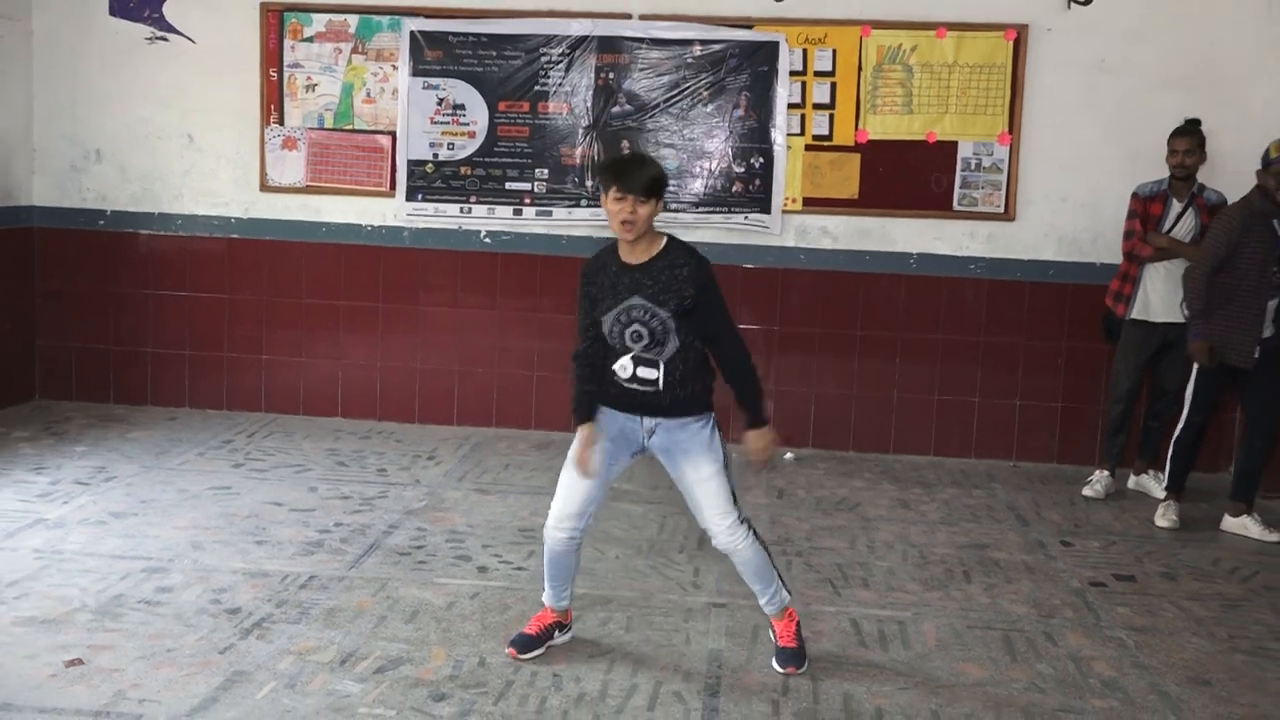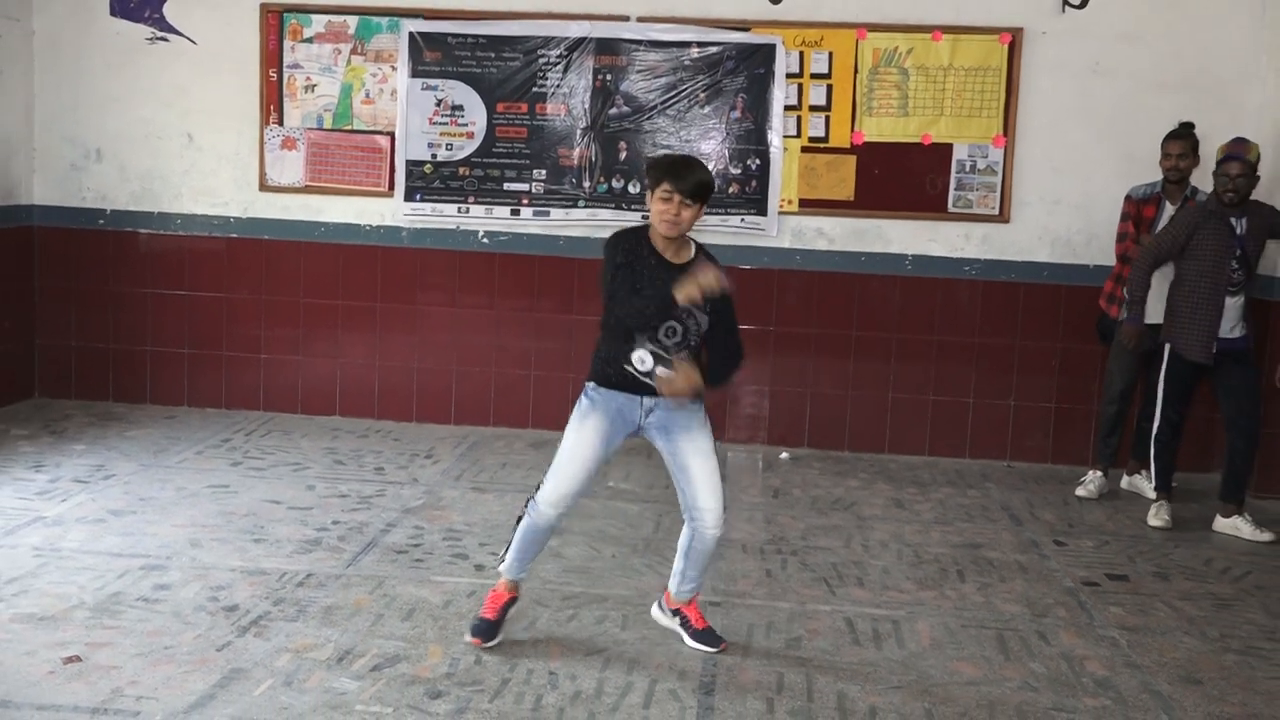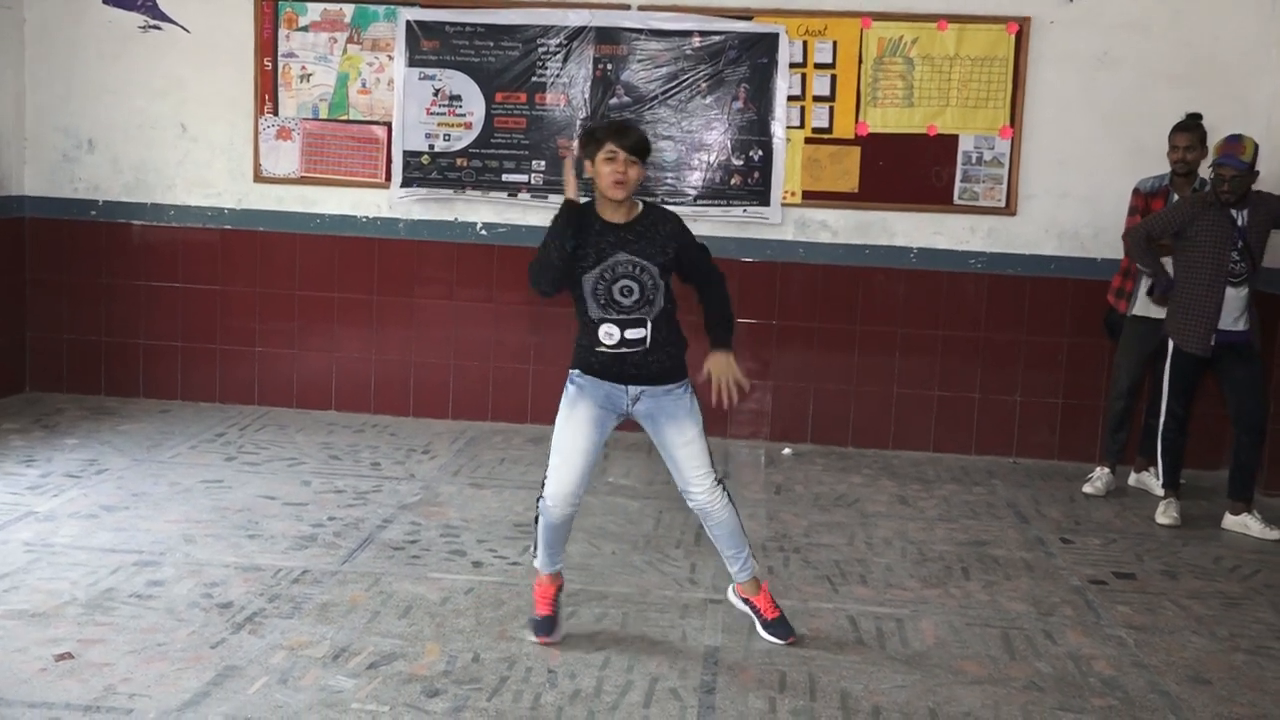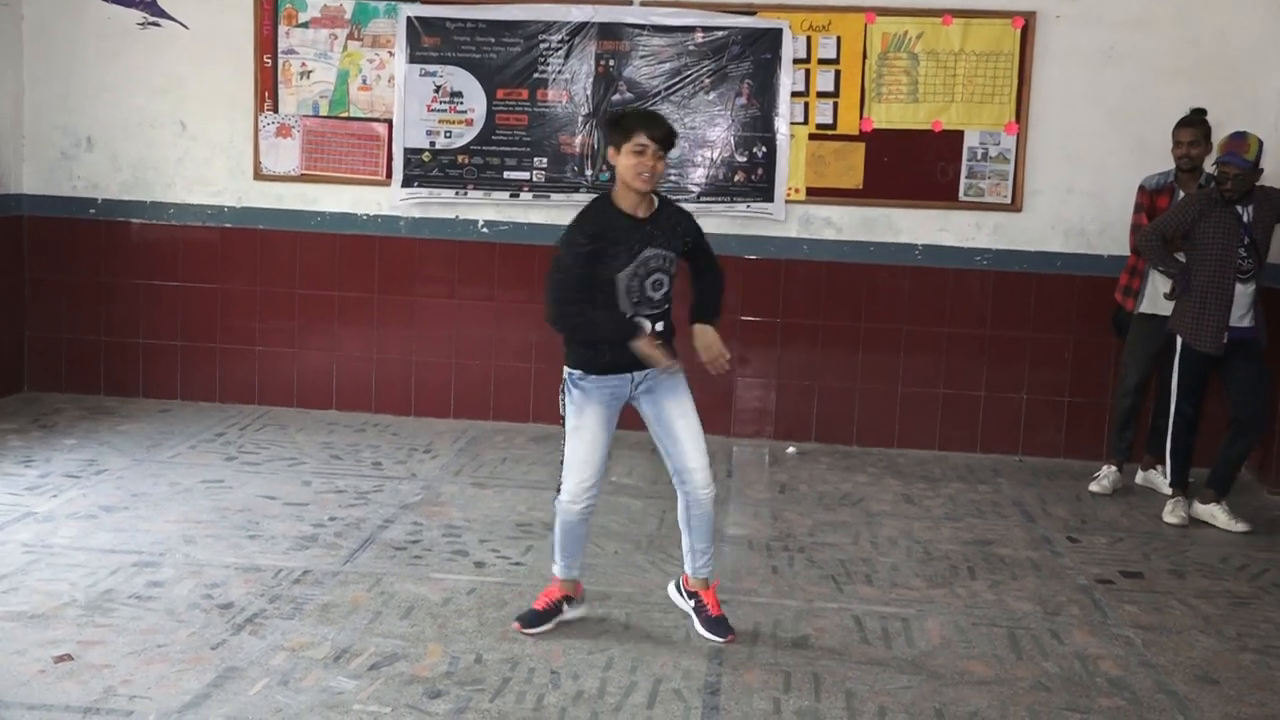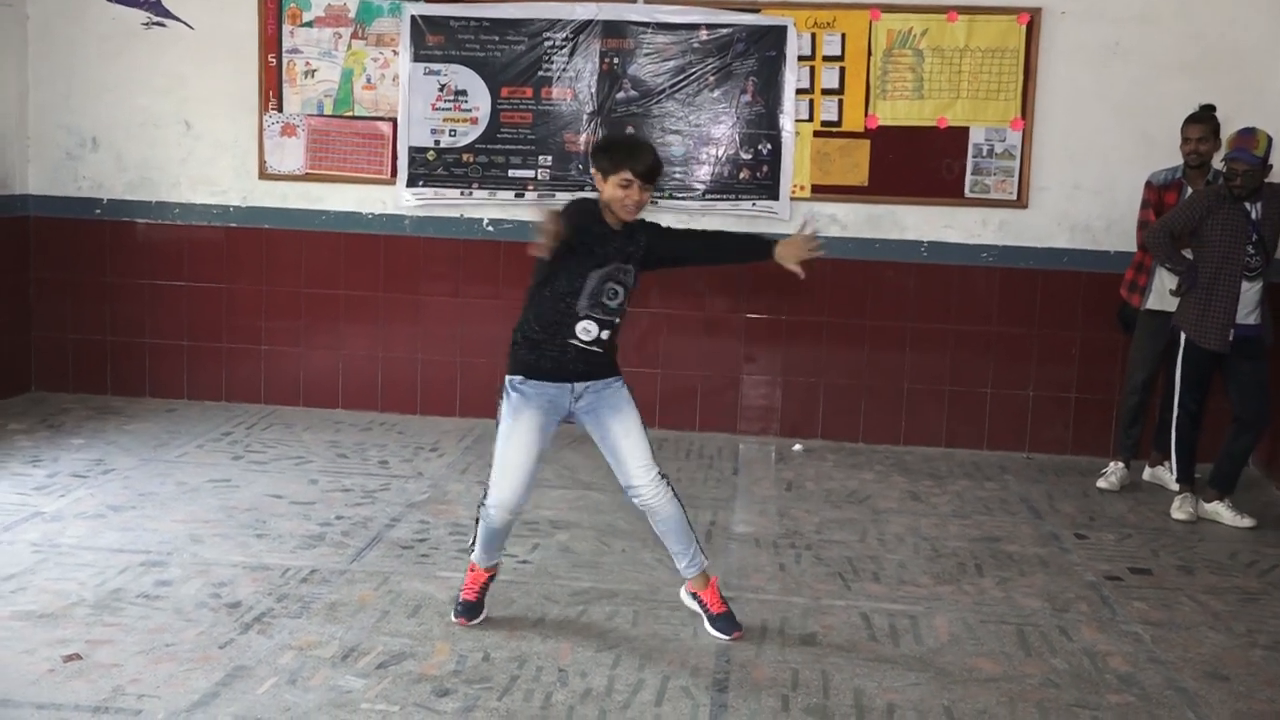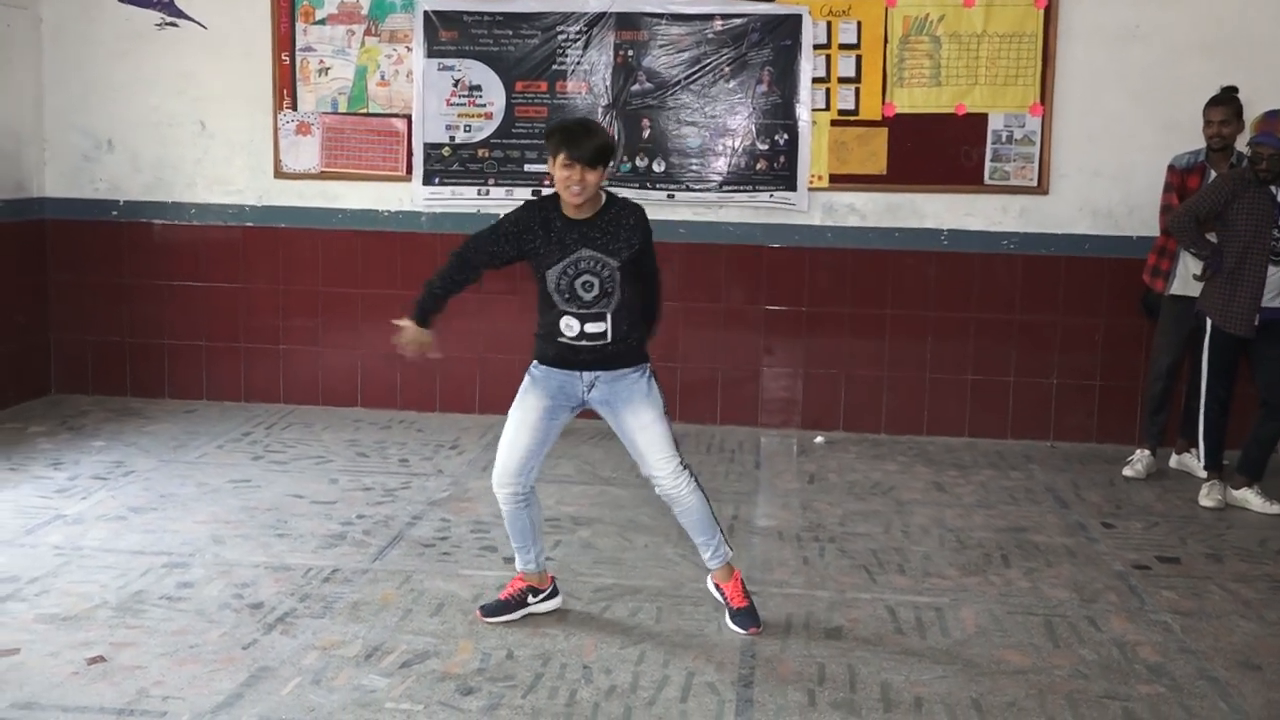
dt=0.4s
person 1, frame 1
left shoulder: (688, 267)
right shoulder: (596, 273)
left elbow: (726, 345)
right elbow: (590, 355)
left wrist: (757, 421)
right wrist: (586, 423)
left hip: (684, 421)
right hip: (611, 415)
left knee: (727, 528)
right knee: (561, 524)
left ankle: (783, 616)
right ankle: (555, 615)
person 1, frame 2
left shoulder: (709, 272)
right shoulder: (624, 247)
left elbow: (727, 351)
right elbow: (625, 316)
left wrist: (698, 375)
right wrist: (678, 294)
left hip: (677, 402)
right hip: (610, 394)
left knee: (708, 517)
right knee: (553, 498)
left ankle: (679, 602)
right ankle: (505, 588)
person 1, frame 3
left shoulder: (666, 226)
right shoulder: (576, 225)
left elbow: (711, 283)
right elbow: (545, 283)
left wrist: (722, 348)
right wrist: (569, 204)
left hip: (665, 387)
right hip: (593, 382)
left knee: (705, 492)
right knee: (559, 495)
left ankle: (750, 589)
right ankle: (548, 580)
person 1, frame 4
left shoulder: (677, 222)
right shoulder: (590, 226)
left elbow: (709, 272)
right elbow: (565, 308)
left wrist: (703, 324)
right wrist: (633, 336)
left hip: (658, 371)
right hip: (592, 375)
left knee: (696, 477)
right knee: (579, 491)
left ankle: (695, 586)
right ankle: (565, 587)
person 1, frame 5
left shoulder: (639, 236)
right shoulder: (581, 215)
left elbow: (698, 246)
right elbow: (564, 228)
left wrist: (774, 250)
right wrist: (552, 235)
left hip: (600, 382)
right hip: (535, 381)
left knee: (647, 486)
right knee: (504, 497)
left ankle: (699, 584)
right ankle: (482, 568)
person 1, frame 6
left shoulder: (630, 219)
right shoulder: (532, 221)
right elbow: (470, 257)
left wrist: (640, 333)
right wrist: (421, 318)
left hip: (623, 372)
right hip: (553, 372)
left knee: (671, 477)
right knee: (509, 478)
left ankle: (725, 576)
right ankle: (535, 580)
person 2, frame 1
right shoulder: (1238, 217)
right elbow: (1198, 272)
right wrist: (1198, 329)
right hip: (1219, 342)
right knee: (1195, 419)
left ankle: (1238, 512)
right ankle: (1171, 498)
person 2, frame 2
right shoulder: (1194, 218)
right elbow: (1145, 260)
right wrist: (1134, 315)
left hip: (1235, 344)
right hip: (1186, 338)
left knee: (1246, 427)
right knee: (1169, 420)
left ankle: (1230, 512)
right ankle: (1161, 499)
person 2, frame 3
right shoulder: (1192, 208)
right elbow: (1136, 235)
right wrist: (1161, 277)
left hip: (1240, 336)
right hip: (1189, 331)
right knee: (1174, 415)
left ankle: (1240, 509)
right ankle: (1170, 496)
person 2, frame 4
right shoulder: (1198, 205)
right elbow: (1148, 239)
right wrist: (1179, 273)
left hip: (1245, 333)
right hip: (1198, 328)
right knee: (1184, 413)
left ankle: (1212, 498)
right ankle: (1179, 495)
person 2, frame 5
right shoulder: (1207, 201)
right elbow: (1156, 235)
right wrist: (1186, 270)
right hip: (1202, 325)
right knee: (1188, 410)
left ankle: (1216, 496)
right ankle: (1186, 491)
person 2, frame 6
right shoulder: (1232, 184)
right elbow: (1180, 220)
right wrist: (1210, 254)
right hip: (1228, 309)
right knee: (1216, 395)
left ankle: (1243, 482)
right ankle: (1213, 478)
person 3, frame 1
left shoulder: (1215, 204)
right shoulder: (1144, 195)
right elbow: (1132, 249)
left wrist: (1166, 242)
right wrist: (1186, 250)
left hip: (1185, 317)
right hip: (1142, 312)
left knee: (1167, 396)
right knee: (1122, 391)
left ankle: (1143, 470)
right ankle: (1106, 470)
person 3, frame 2
right shoulder: (1138, 198)
right elbow: (1125, 251)
left knee: (1158, 397)
right knee: (1116, 392)
left ankle: (1136, 470)
right ankle: (1099, 471)
person 3, frame 3
right shoulder: (1146, 190)
left wrist: (1164, 239)
right hip: (1142, 306)
left knee: (1166, 393)
right knee: (1124, 387)
left ankle: (1143, 467)
right ankle: (1107, 467)
person 3, frame 4
right shoulder: (1152, 187)
right elbow: (1139, 242)
right hip: (1150, 304)
left knee: (1174, 390)
right knee: (1131, 384)
left ankle: (1151, 465)
right ankle: (1114, 465)
person 3, frame 5
right shoulder: (1159, 182)
right elbow: (1146, 237)
right hip: (1156, 299)
right knee: (1138, 381)
left ankle: (1159, 461)
right ankle: (1121, 461)
person 3, frame 6
right shoulder: (1181, 166)
right elbow: (1168, 222)
right hip: (1180, 285)
left knee: (1206, 372)
right knee: (1163, 368)
left ankle: (1185, 448)
right ankle: (1147, 449)
